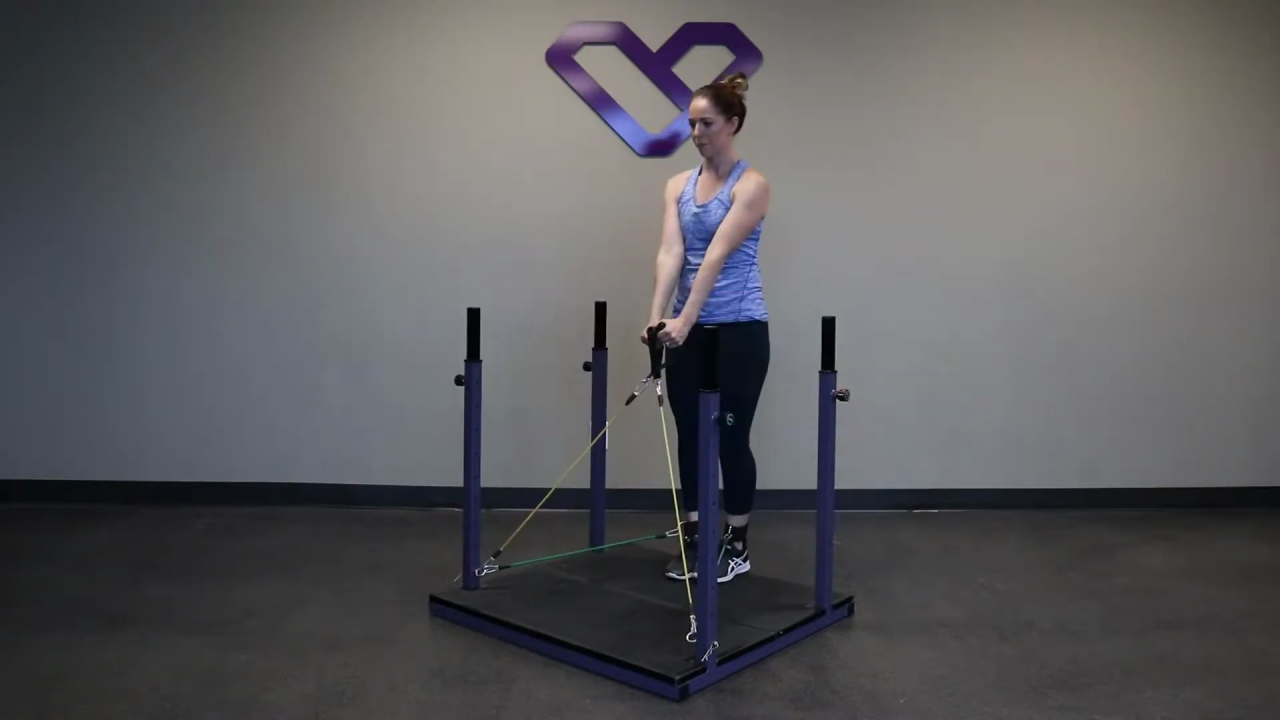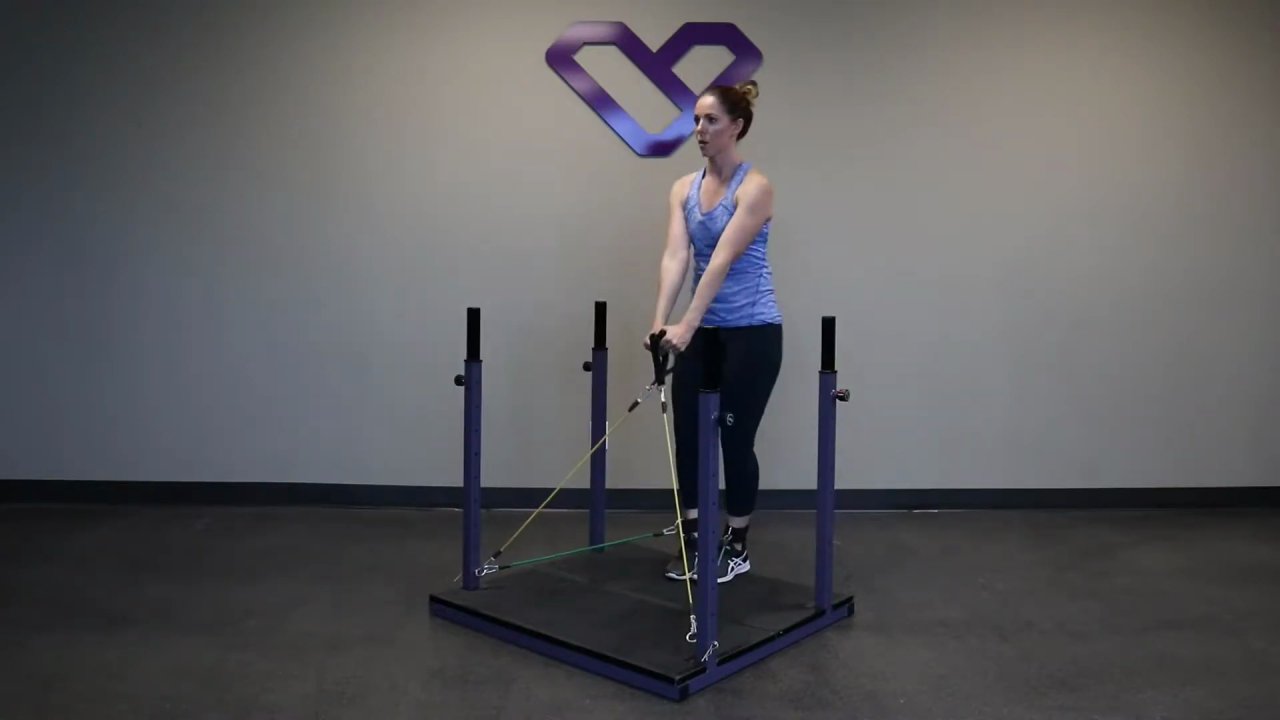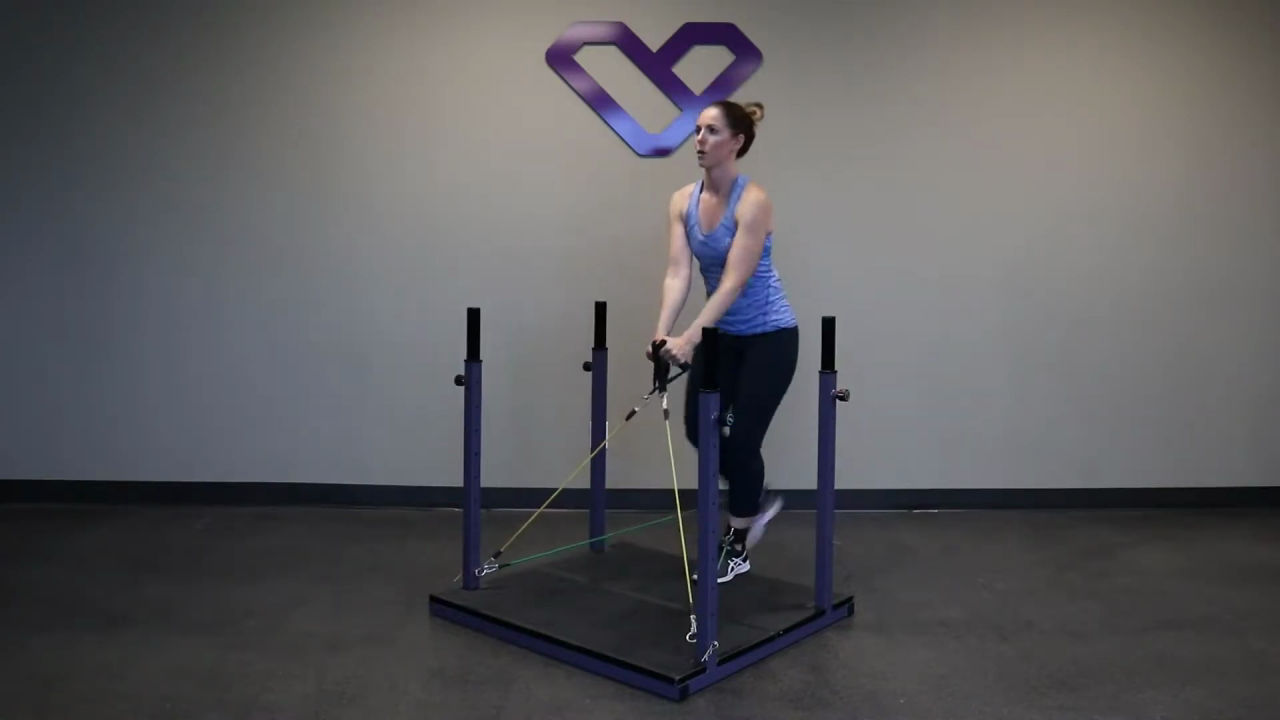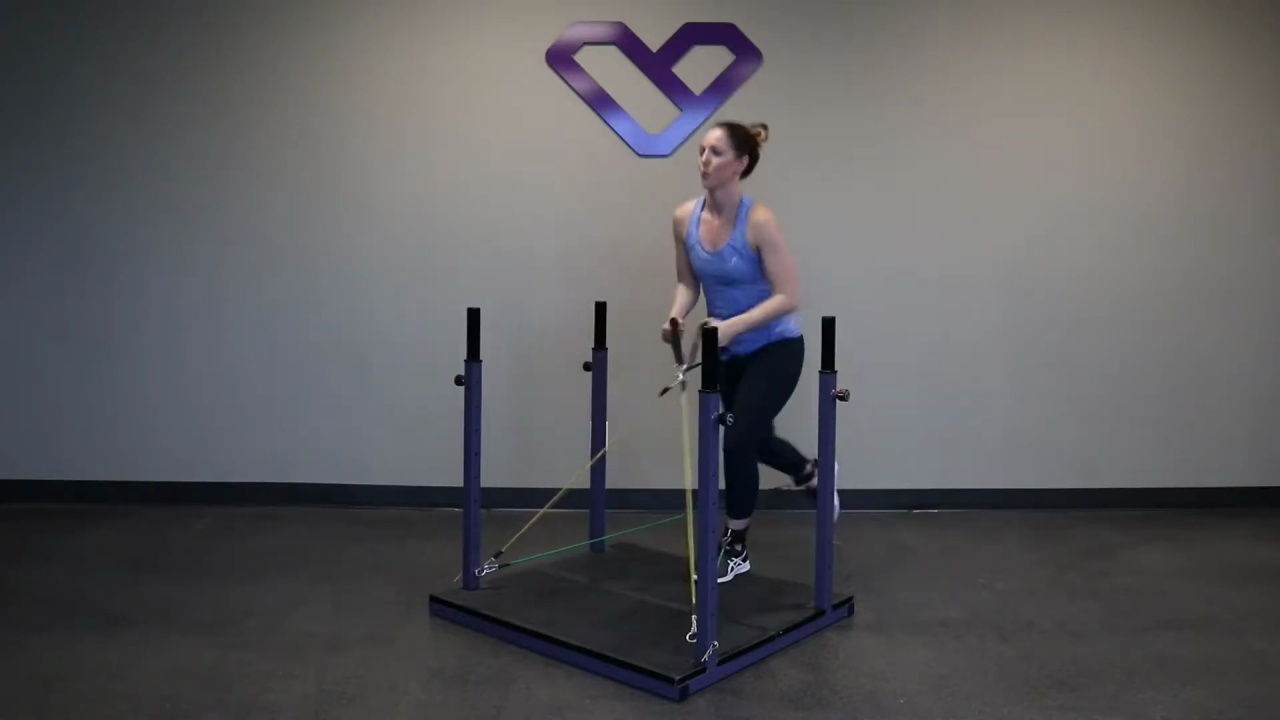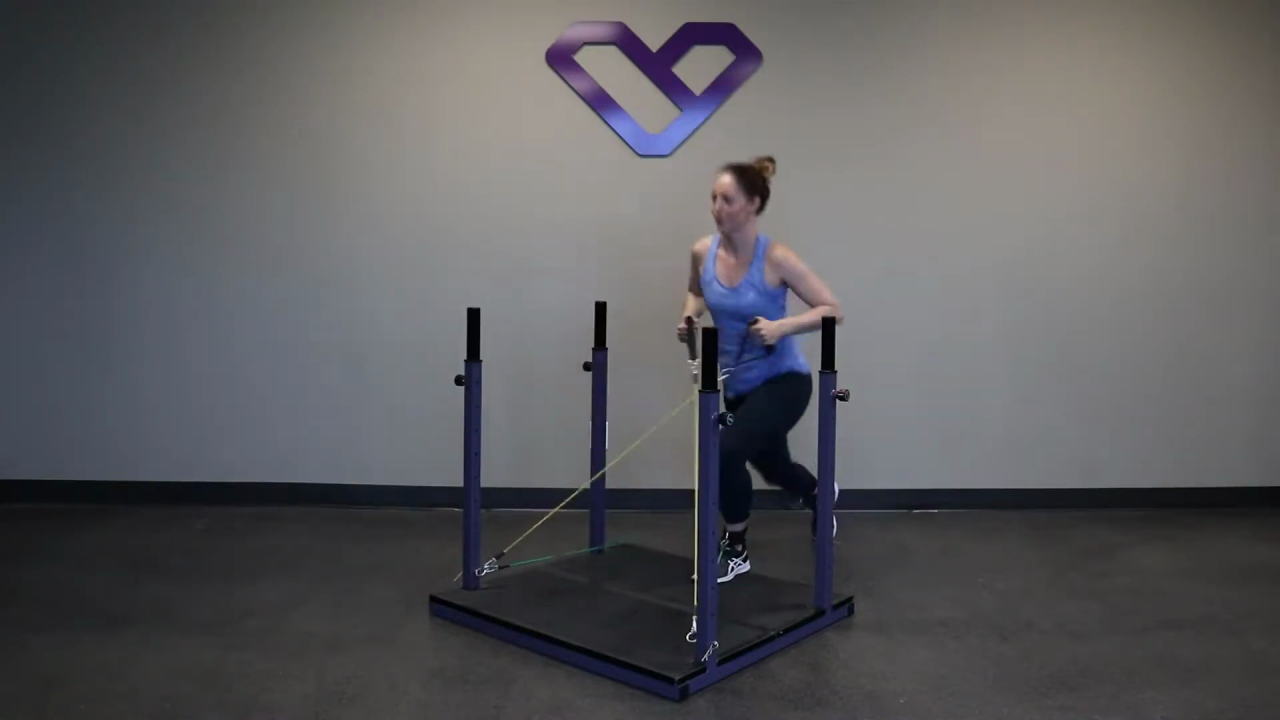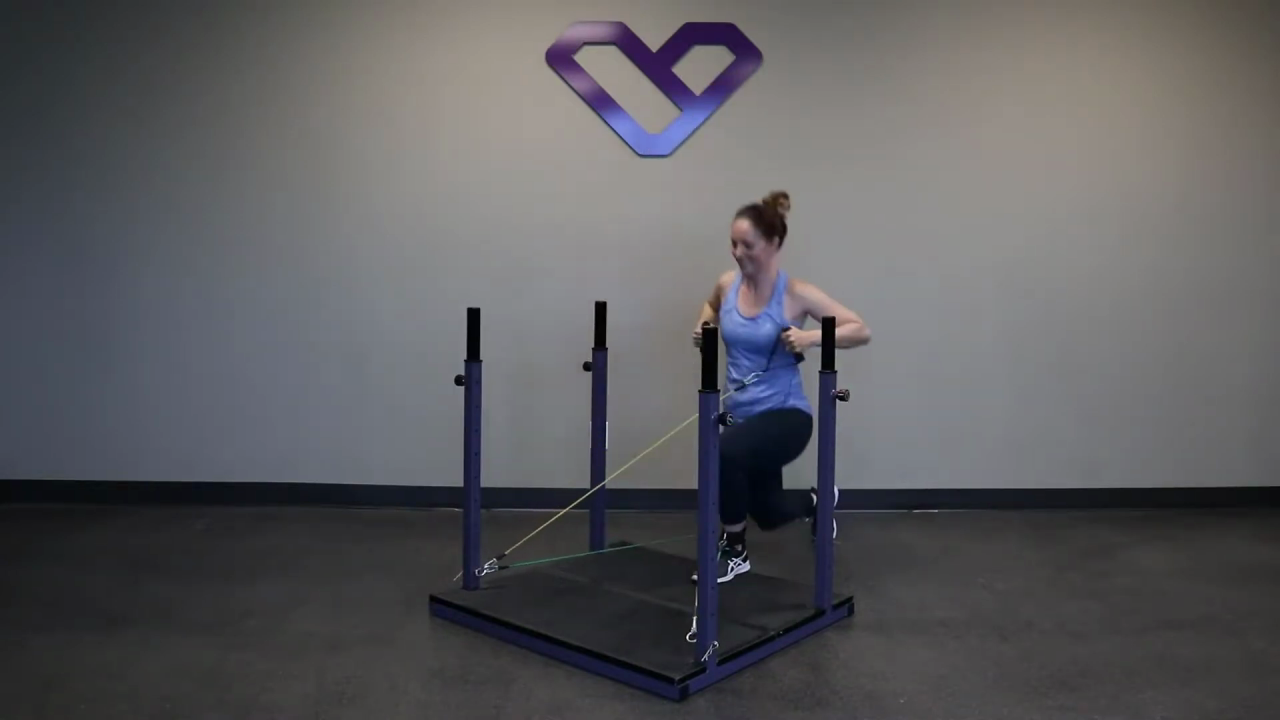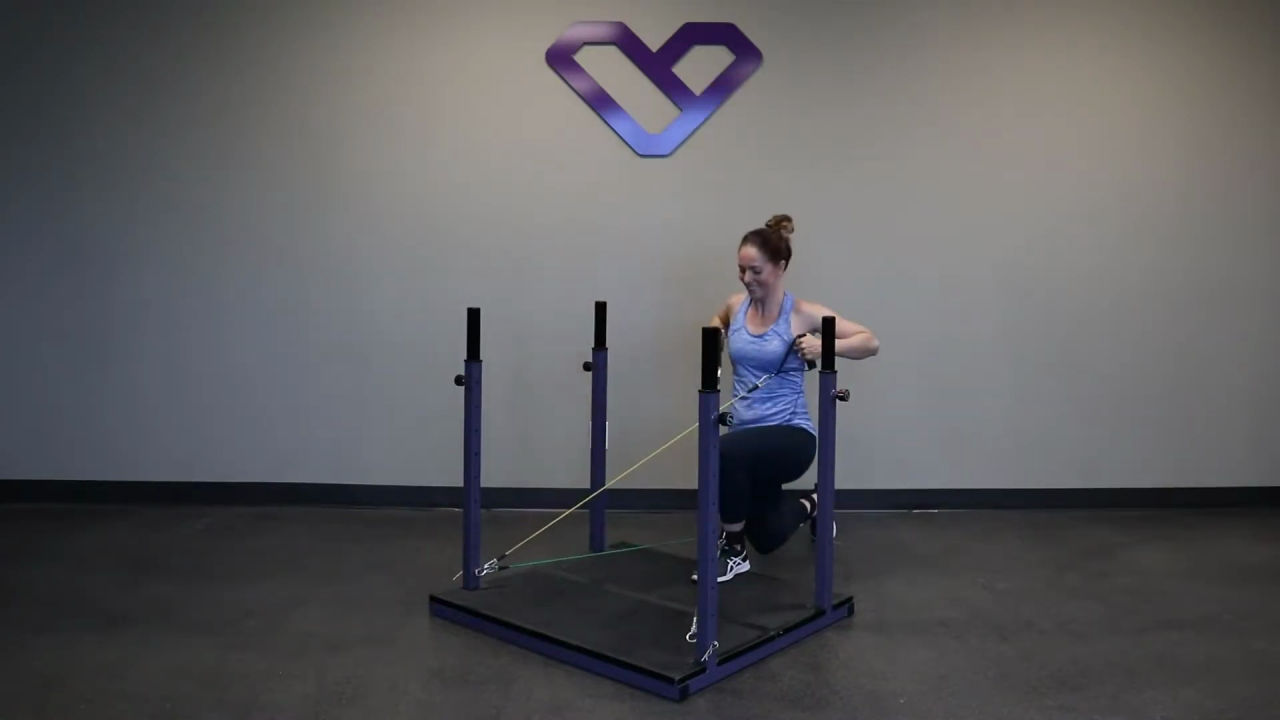
dt=0.2s
person 1, frame 1
left shoulder: (751, 184)
right shoulder: (679, 184)
left elbow: (718, 255)
right elbow: (671, 251)
left wrist: (686, 318)
right wrist: (657, 314)
left hip: (740, 326)
right hip: (688, 325)
left knee: (731, 438)
right knee: (689, 436)
left ankle: (737, 545)
right ankle: (692, 539)
person 1, frame 2
left shoulder: (755, 186)
right shoulder: (684, 187)
left elbow: (722, 262)
right elbow: (675, 256)
left wrist: (686, 325)
right wrist: (660, 320)
left hip: (752, 328)
right hip: (702, 327)
left knee: (735, 438)
right knee: (686, 432)
left ankle: (736, 545)
right ankle: (693, 537)
person 1, frame 3
left shoulder: (753, 201)
right shoulder: (682, 200)
left elbow: (734, 283)
right elbow: (677, 273)
left wrist: (690, 337)
right wrist: (662, 330)
left hip: (768, 334)
right hip: (722, 334)
left knee: (741, 440)
right knee: (699, 428)
left ankle: (736, 546)
right ankle: (756, 502)
person 1, frame 4
left shoulder: (759, 221)
right shoulder: (684, 217)
left elbow: (787, 298)
right elbow: (688, 282)
left wrist: (731, 326)
right wrist: (676, 318)
left hip: (775, 348)
right hip: (730, 351)
left knee: (736, 443)
right knee: (756, 438)
left ankle: (736, 548)
right ankle: (813, 475)
person 1, frame 5
left shoulder: (776, 258)
right shoulder: (702, 252)
left elbow: (833, 311)
left wrist: (782, 326)
right wrist: (691, 317)
left hip: (783, 380)
right hip: (737, 382)
left knee: (728, 450)
right knee: (771, 466)
left ankle: (734, 549)
right ankle: (820, 495)
person 1, frame 6
left shoulder: (796, 293)
right shoulder: (727, 284)
left elbow: (861, 331)
right elbow: (712, 306)
left wrist: (811, 337)
right wrist: (704, 326)
left hip: (786, 414)
right hip: (741, 416)
left knee: (725, 455)
right knee: (768, 513)
left ankle: (734, 551)
right ankle: (819, 501)
person 1, frame 7
left shoulder: (802, 313)
right shoulder: (736, 305)
left elbow: (870, 342)
right elbow: (720, 321)
left wrist: (824, 347)
left hip: (791, 435)
right hip: (749, 434)
left knee: (726, 452)
right knee: (768, 537)
left ankle: (733, 551)
right ankle: (813, 504)
